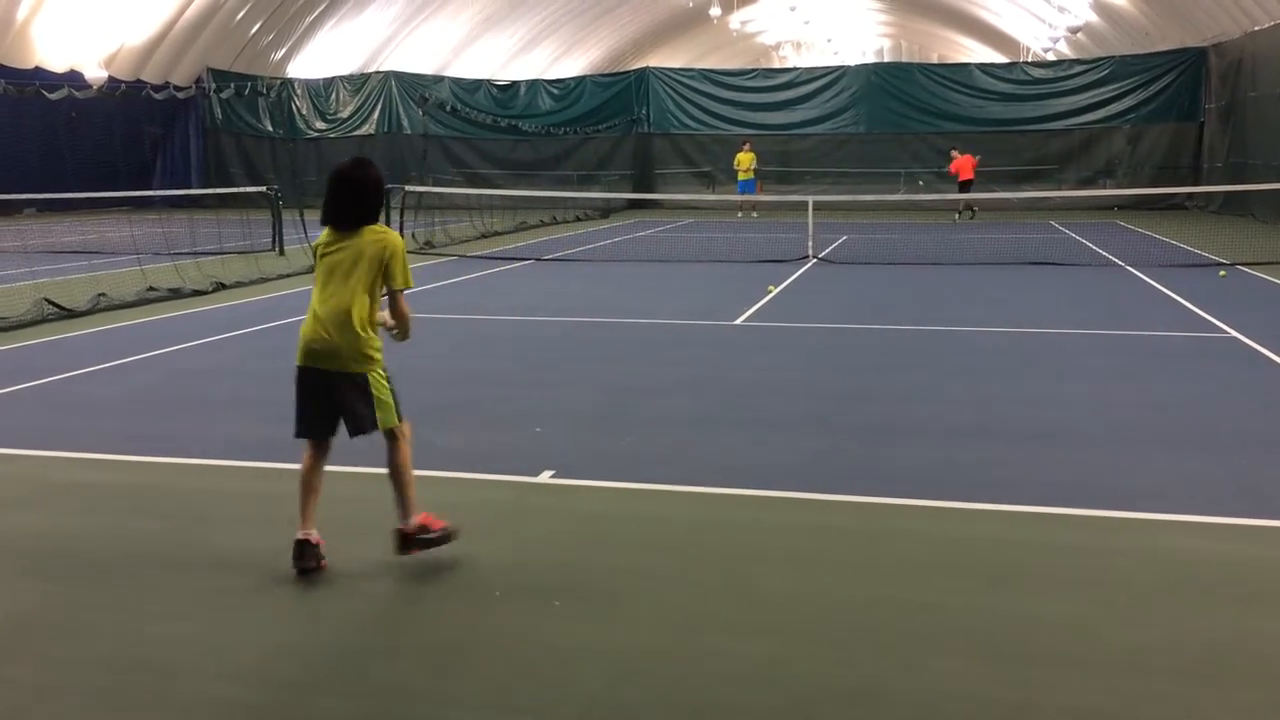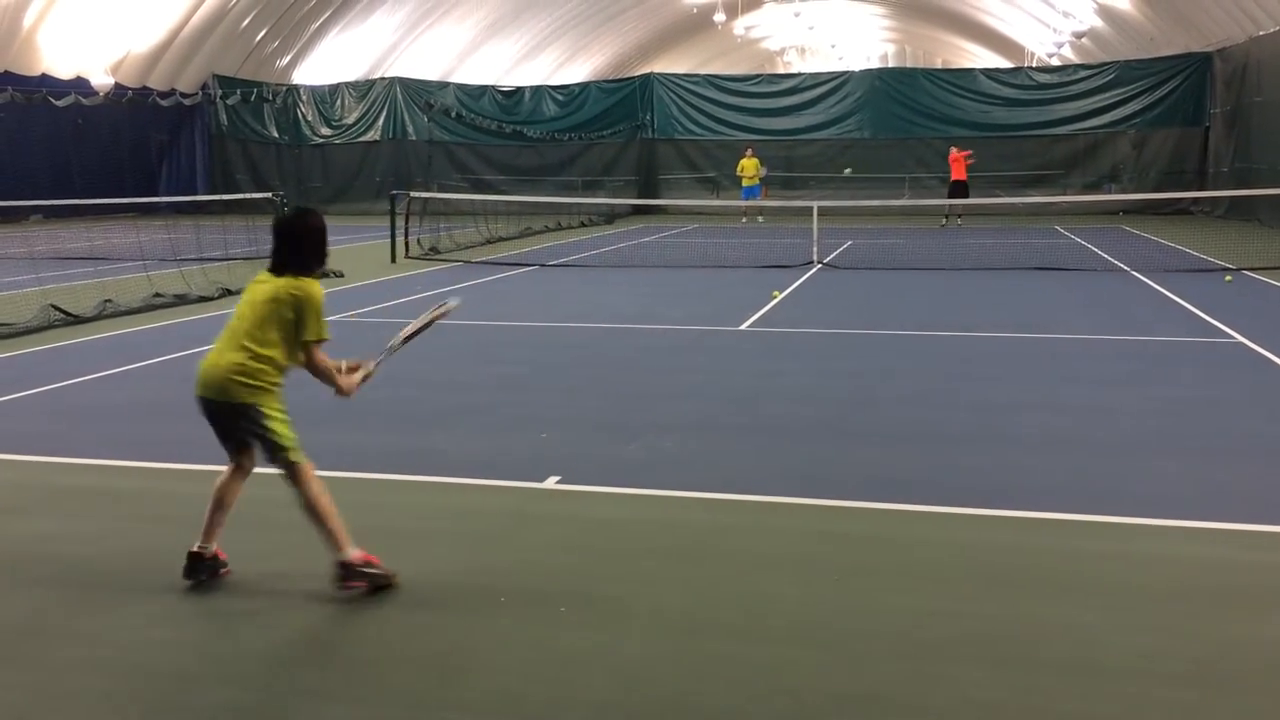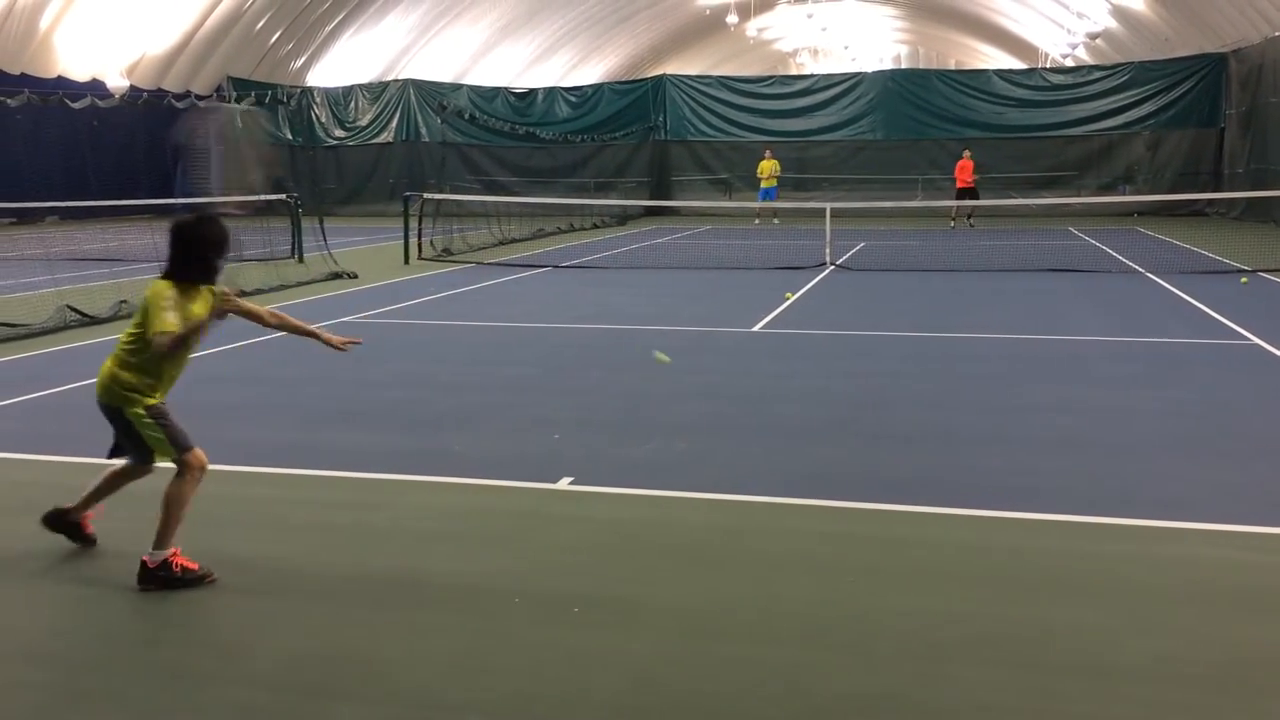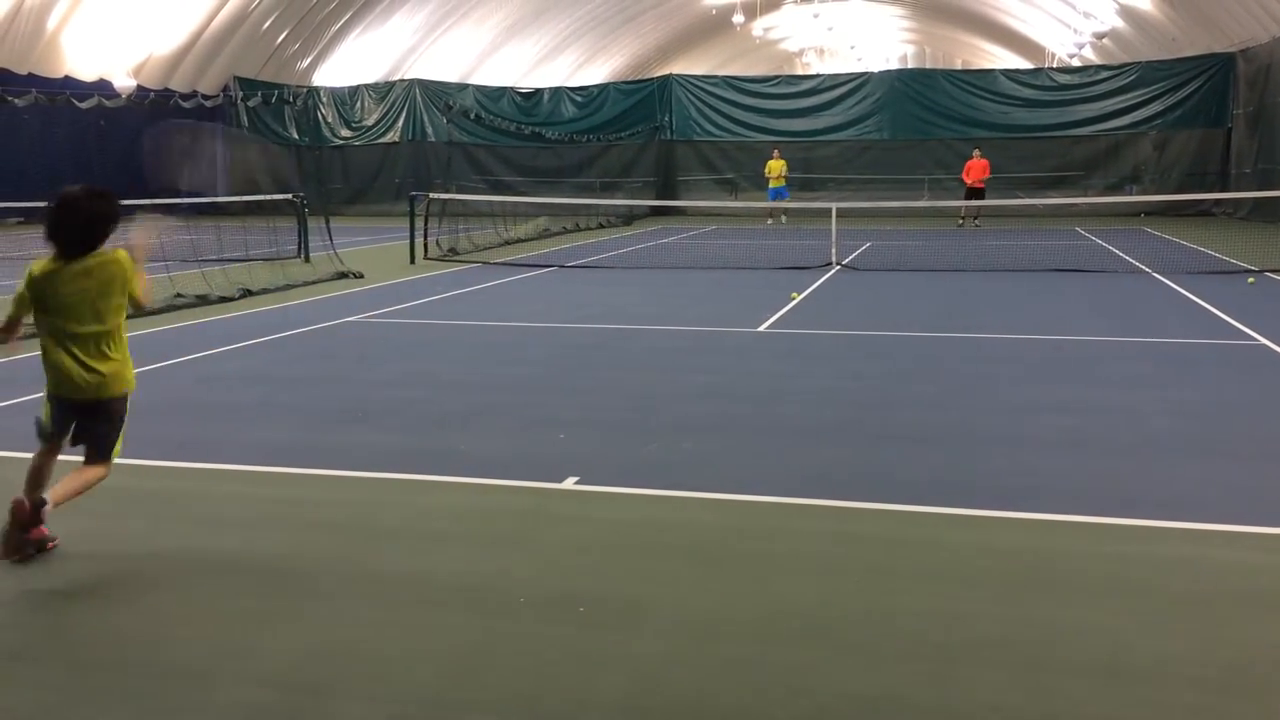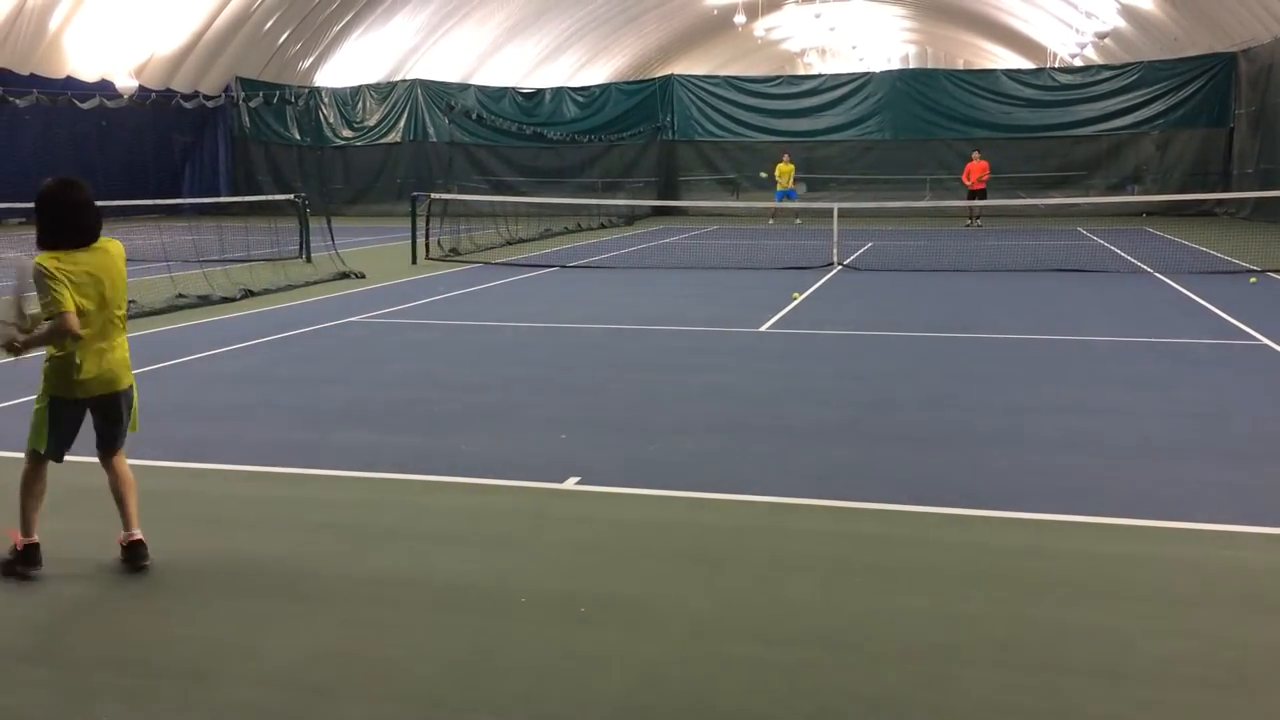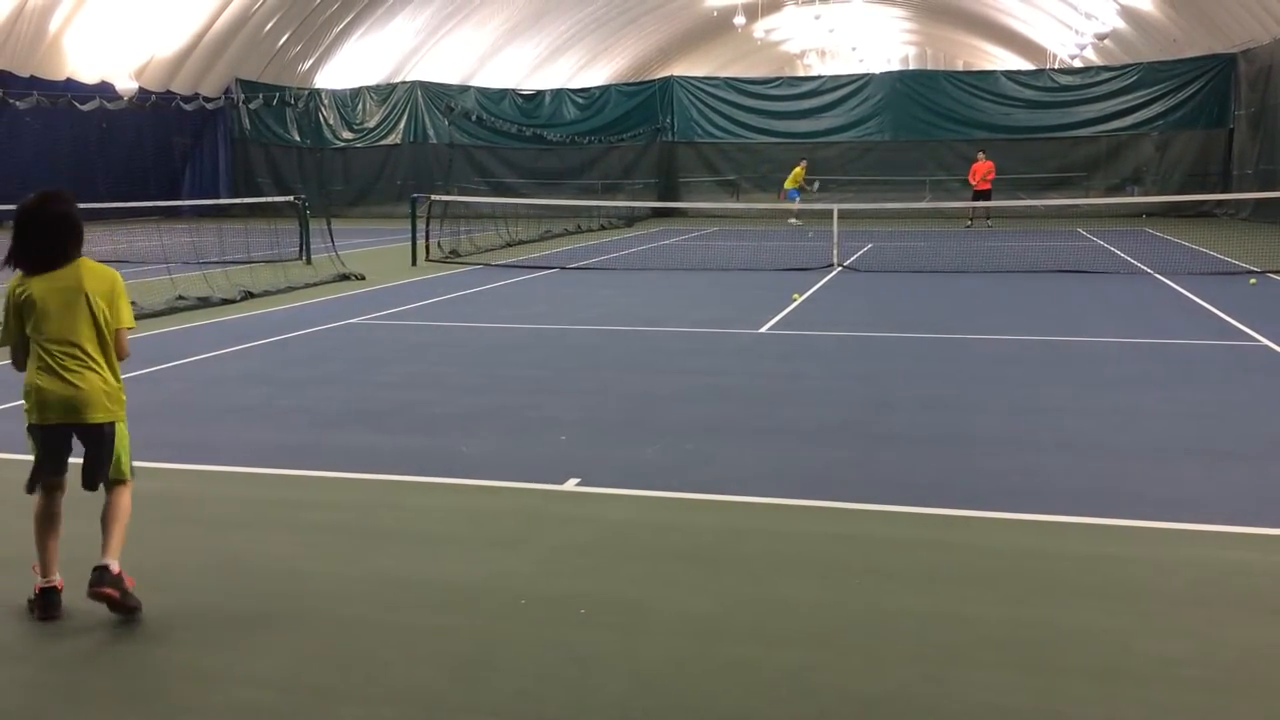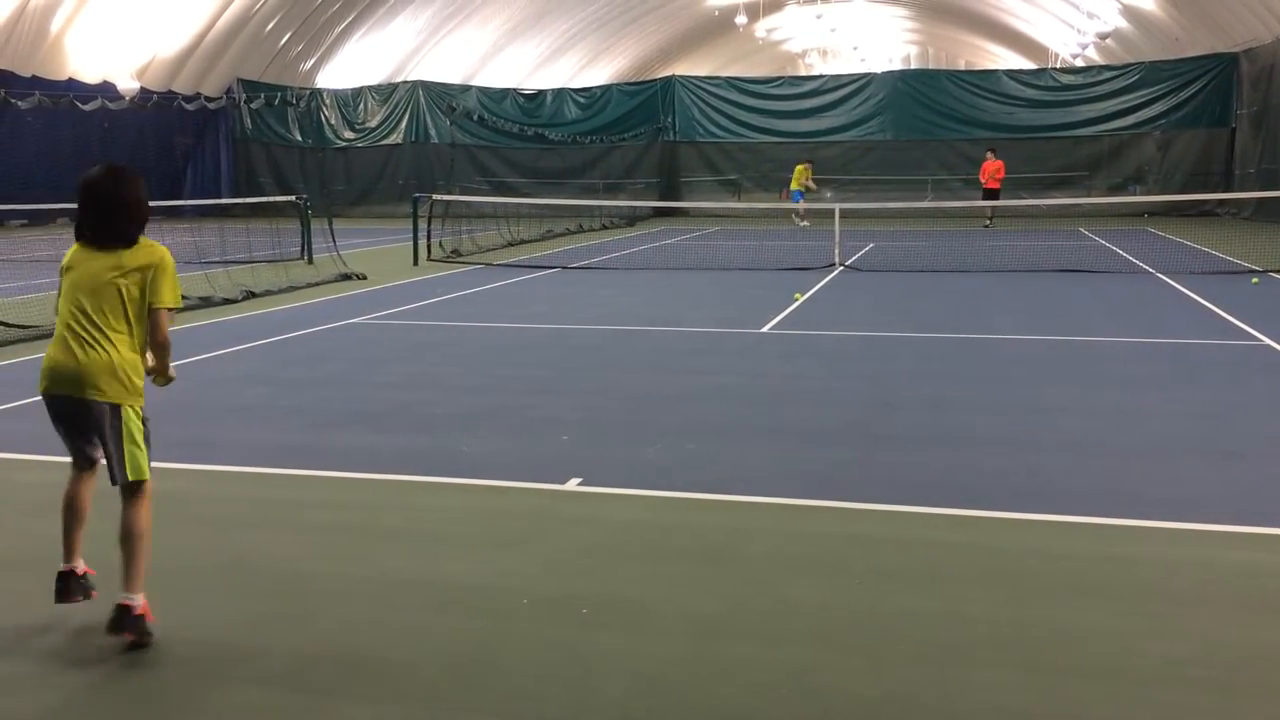
dt=0.4s
person 1, frame 1
left shoulder: (325, 241)
right shoulder: (387, 240)
right elbow: (401, 311)
right wrist: (400, 328)
left hip: (312, 351)
right hip: (355, 355)
left knee: (317, 447)
right knee: (396, 434)
left ankle: (306, 540)
right ankle: (411, 524)
person 1, frame 2
left shoulder: (265, 282)
right shoulder: (307, 292)
right elbow: (312, 361)
left wrist: (336, 367)
right wrist: (344, 383)
left hip: (211, 381)
right hip: (246, 388)
left knee: (242, 463)
right knee: (301, 471)
left ankle: (203, 552)
right ankle: (351, 559)
person 1, frame 3
left shoulder: (210, 292)
right shoulder: (165, 294)
left elbow: (266, 316)
right elbow: (165, 350)
left wrist: (320, 335)
right wrist: (205, 320)
left hip: (139, 391)
right hip: (129, 392)
left knee: (141, 463)
right knee: (193, 463)
left ankle: (70, 514)
right ankle: (160, 561)
person 1, frame 4
left shoulder: (42, 273)
right shoulder: (119, 263)
right elbow: (140, 302)
right wrist: (140, 260)
left hip: (64, 382)
right hip: (110, 384)
left knee: (48, 449)
right knee: (96, 464)
right ankle: (41, 506)
person 1, frame 5
left shoulder: (48, 265)
right shoulder: (114, 251)
left elbow: (68, 326)
left hip: (68, 378)
right hip: (115, 373)
left knee: (37, 459)
right knee: (113, 455)
right ankle: (133, 539)
person 1, frame 6
right shoulder: (105, 278)
right elbow: (122, 350)
left hip: (46, 403)
right hip: (99, 401)
left knee: (51, 491)
right knee: (119, 484)
left ankle: (48, 586)
right ankle: (109, 570)
person 1, frame 7
left shoulder: (75, 255)
right shoulder: (153, 257)
left elbow: (75, 318)
right elbow: (158, 333)
right wrist: (161, 368)
left hip: (58, 377)
right hip: (107, 383)
left knee: (86, 465)
right knee: (137, 489)
left ankle: (72, 567)
right ankle: (130, 606)
